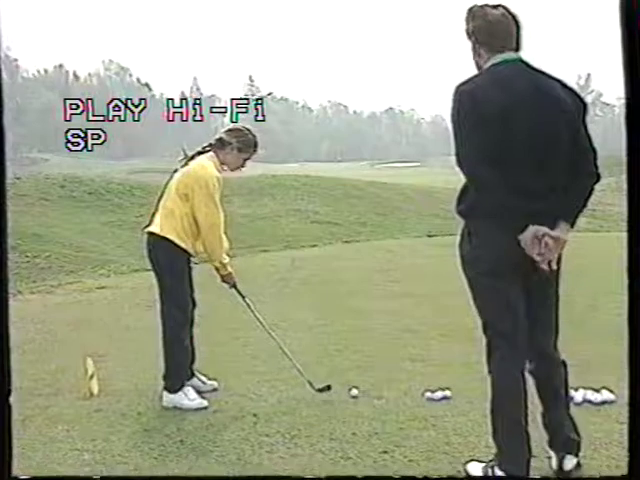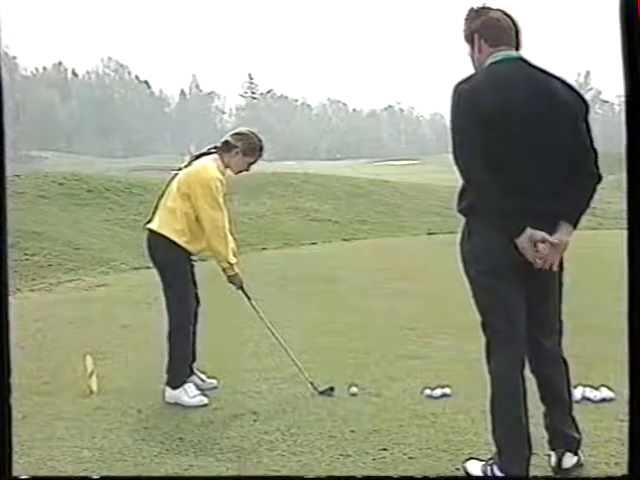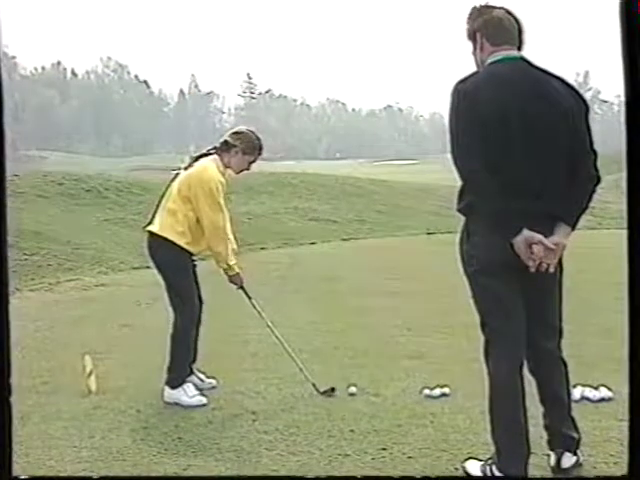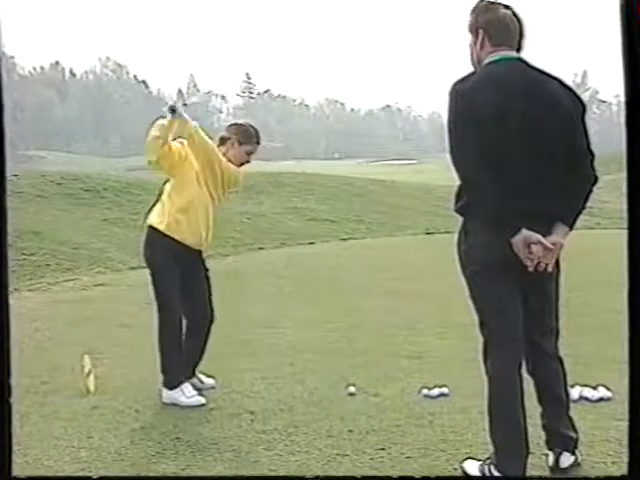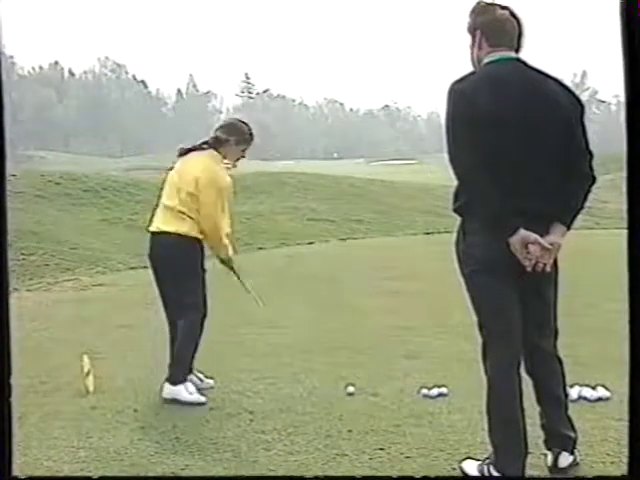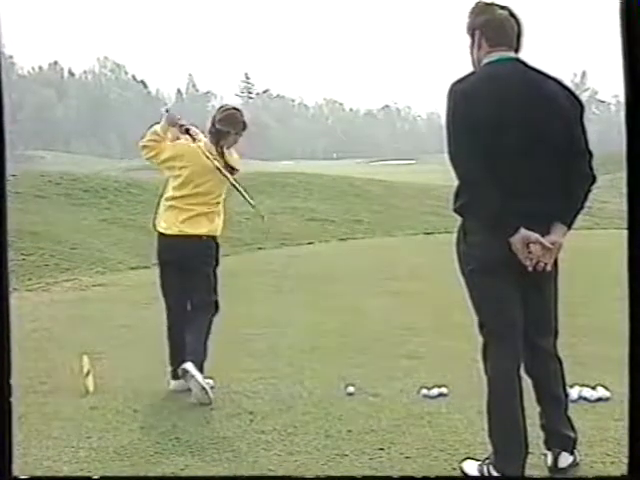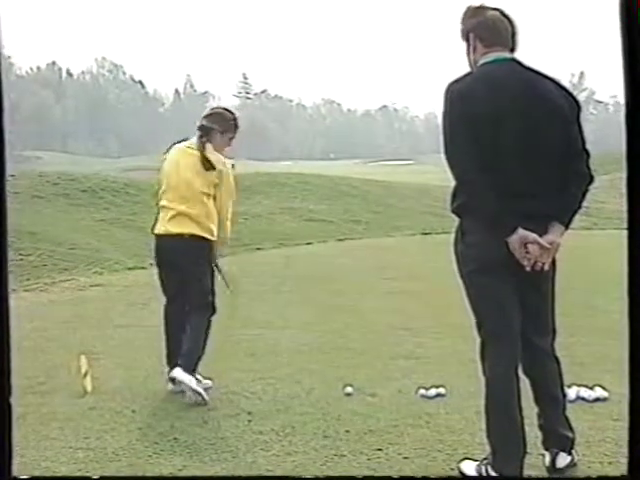
dt=0.7s
person 1, frame 1
left shoulder: (473, 93)
right shoulder: (562, 94)
left elbow: (478, 170)
right elbow: (587, 168)
left wrist: (522, 229)
right wrist: (561, 224)
left hip: (492, 236)
right hip: (546, 237)
left knee: (506, 350)
right knee: (544, 345)
person 1, frame 2
left shoulder: (472, 91)
right shoulder: (563, 92)
left elbow: (474, 171)
right elbow: (587, 169)
left wrist: (517, 231)
right wrist: (563, 227)
left hip: (492, 236)
right hip: (547, 236)
left knee: (506, 348)
right knee: (547, 342)
person 1, frame 3
left shoulder: (471, 91)
right shoulder: (563, 92)
left elbow: (474, 172)
right elbow: (586, 171)
left wrist: (515, 232)
right wrist: (560, 229)
left hip: (491, 235)
right hip: (545, 236)
left knee: (505, 349)
right knee: (546, 343)
person 1, frame 4
left shoulder: (470, 90)
right shoulder: (559, 92)
left elbow: (472, 172)
right elbow: (583, 170)
left wrist: (511, 231)
right wrist: (558, 228)
left hip: (489, 236)
right hip: (544, 236)
left knee: (503, 349)
right knee: (543, 343)
person 1, frame 5
left shoulder: (467, 91)
right shoulder: (558, 93)
left elbow: (470, 173)
right elbow: (581, 170)
left wrist: (510, 231)
right wrist: (556, 228)
left hip: (487, 236)
right hip: (542, 235)
left knee: (502, 349)
right knee: (542, 343)
person 1, frame 6
left shoulder: (468, 91)
right shoulder: (558, 93)
left elbow: (470, 172)
right elbow: (582, 170)
left wrist: (510, 231)
right wrist: (557, 227)
left hip: (488, 237)
right hip: (542, 235)
left knee: (503, 348)
right knee: (542, 343)
person 1, frame 7
left shoulder: (464, 92)
right shoulder: (555, 92)
left elbow: (467, 173)
right elbow: (580, 170)
left wrist: (508, 231)
right wrist: (554, 228)
left hip: (486, 235)
right hip: (541, 235)
left knee: (501, 348)
right knee: (540, 342)
person 2, frame 1
left shoulder: (204, 166)
right shoulder: (205, 173)
left elbow: (212, 222)
right elbow: (209, 226)
left wrist: (222, 259)
right wrist: (223, 266)
left hip: (174, 244)
right hip: (169, 245)
left knee: (185, 311)
right knee: (177, 315)
left ankle: (186, 374)
right ankle: (173, 389)
person 2, frame 2
left shoulder: (211, 169)
right shoulder: (207, 174)
left elbow: (219, 223)
right elbow: (214, 228)
left wrist: (231, 258)
right wrist: (230, 267)
left hip: (175, 242)
right hip: (167, 243)
left knee: (190, 307)
right knee: (182, 312)
left ankle: (186, 371)
right ankle: (175, 385)
person 2, frame 3
left shoulder: (213, 171)
right shoulder: (208, 175)
left elbow: (221, 221)
right elbow: (214, 228)
left wrist: (231, 260)
right wrist: (230, 266)
left hip: (178, 245)
right hip: (168, 244)
left knee: (194, 308)
right knee: (187, 311)
left ankle: (186, 371)
right ankle: (174, 385)
person 2, frame 4
left shoulder: (232, 176)
right shoulder: (183, 151)
left elbow: (210, 159)
right elbow: (156, 155)
left wrist: (188, 125)
right wrist: (170, 124)
left hip: (192, 250)
right hip: (162, 241)
left knee: (202, 315)
right knee: (171, 313)
left ankle: (187, 373)
right ankle: (172, 385)
person 2, frame 5
left shoulder: (191, 156)
right shoulder: (218, 175)
right elbow: (213, 221)
left wrist: (225, 240)
right wrist: (224, 250)
left hip: (159, 240)
right hip: (185, 244)
left knee: (177, 310)
right knee: (192, 310)
left ankle: (182, 372)
right ankle: (176, 381)
person 2, frame 6
left shoulder: (184, 151)
right shoulder: (230, 163)
left elbow: (149, 148)
left wrist: (166, 125)
right wrist: (186, 130)
left hip: (169, 239)
right hip: (201, 242)
left knee: (176, 307)
right knee: (203, 307)
left ankle: (179, 372)
right ankle: (192, 363)
person 2, frame 7
left shoulder: (175, 153)
right shoulder: (219, 164)
left elbow: (166, 194)
right elbow: (222, 211)
right wrist: (216, 244)
left hip: (165, 238)
right hip: (194, 242)
left knee: (175, 306)
right knee: (201, 309)
left ankle: (177, 369)
right ankle: (184, 369)
